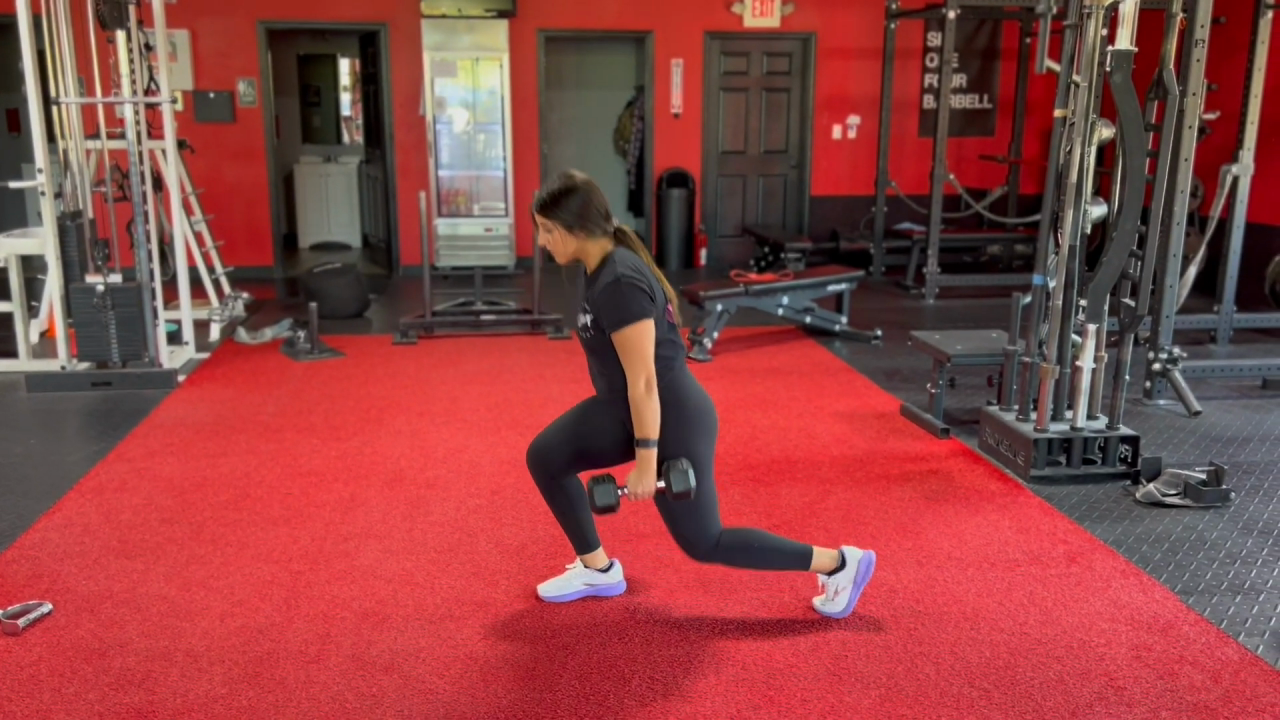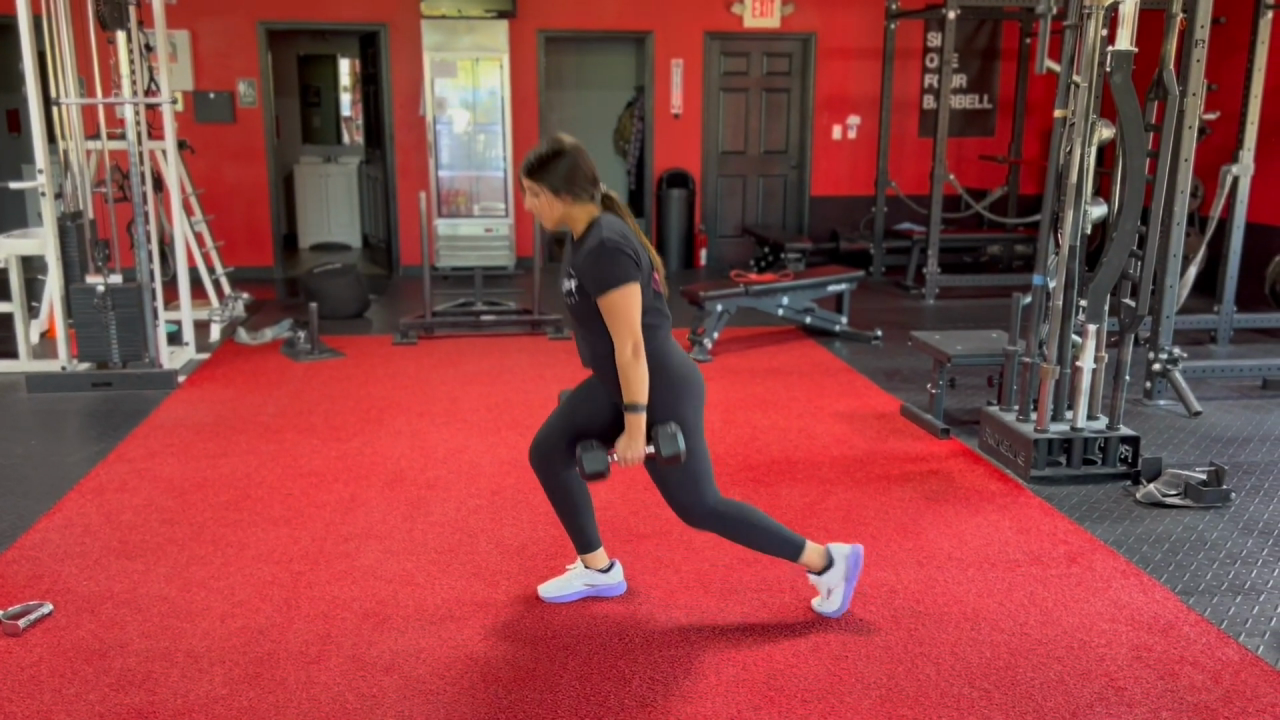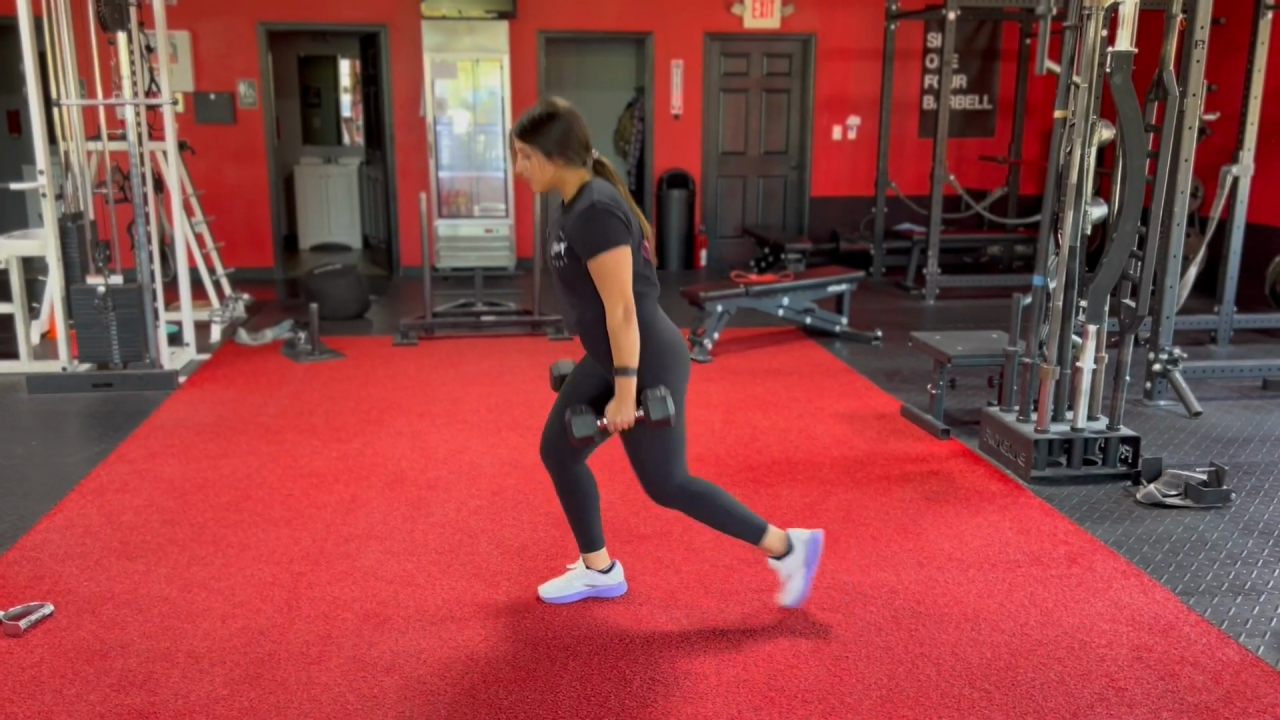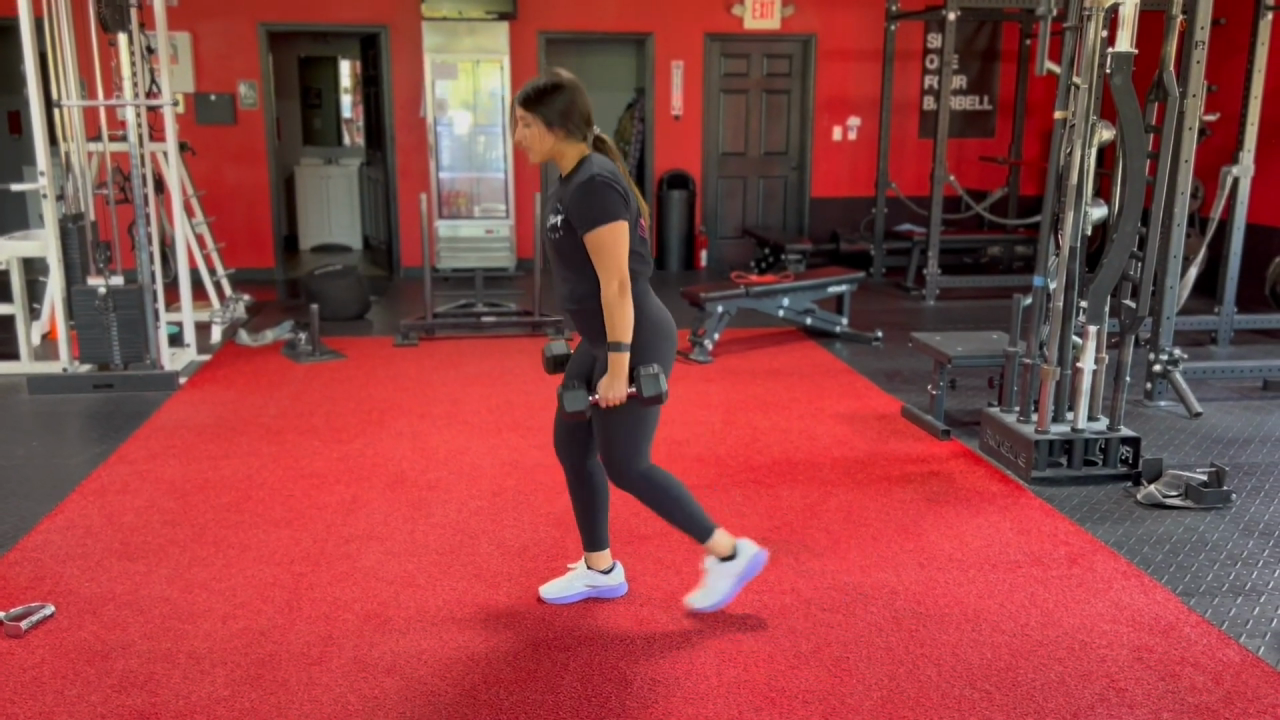
dt=0.1s
person 1, frame 1
left shoulder: (619, 284)
right shoulder: (602, 270)
left elbow: (645, 380)
left wrist: (646, 464)
right wrist: (611, 428)
left hip: (674, 417)
right hip: (634, 409)
left knee: (702, 541)
right knee: (545, 457)
left ankle: (840, 564)
right ankle: (595, 568)
person 1, frame 2
left shoulder: (604, 248)
right shoulder: (586, 237)
left elbow: (631, 345)
left wrist: (634, 427)
right wrist: (618, 407)
left hip: (660, 386)
right hip: (622, 381)
left knee: (697, 505)
right knee: (547, 453)
left ankle: (827, 559)
right ankle: (597, 568)
person 1, frame 3
left shoulder: (595, 212)
right shoulder: (577, 204)
left elbow: (622, 310)
left wrist: (623, 392)
right wrist: (597, 370)
left hip: (648, 360)
right hip: (612, 355)
left knee: (665, 481)
right knee: (558, 448)
left ankle: (789, 547)
right ankle: (596, 569)
person 1, frame 4
left shoulder: (595, 184)
right shoulder: (575, 179)
left elbow: (618, 283)
left wrist: (617, 367)
right wrist: (589, 340)
left hip: (635, 339)
right hip: (605, 336)
left knee: (626, 464)
right knee: (571, 446)
left ankle: (731, 553)
right ankle: (601, 569)
